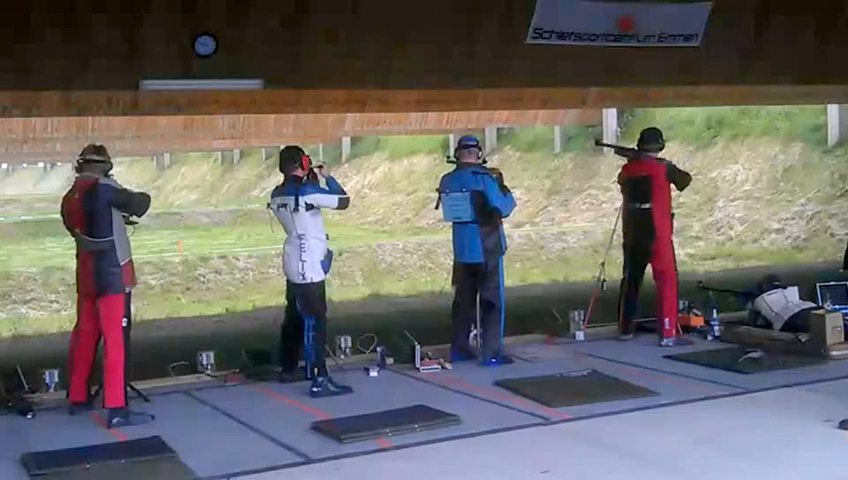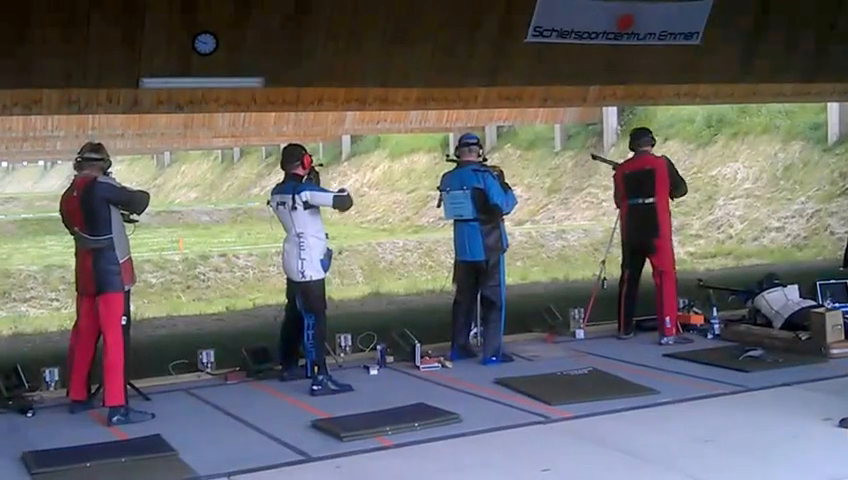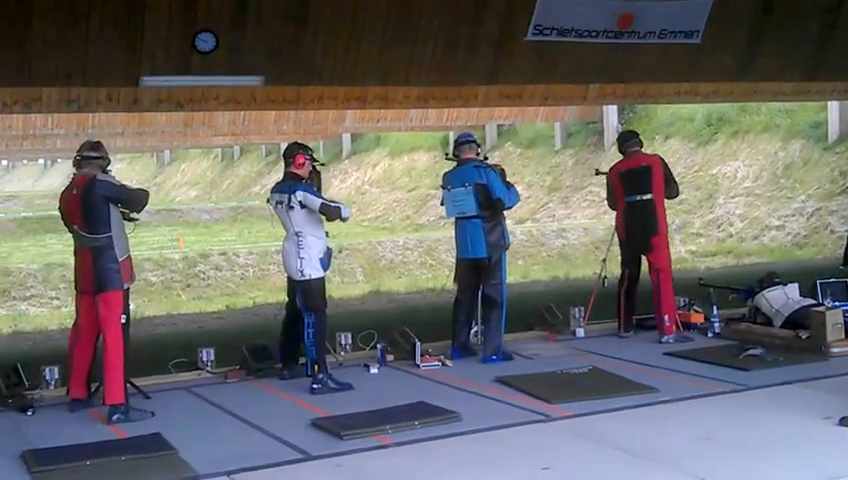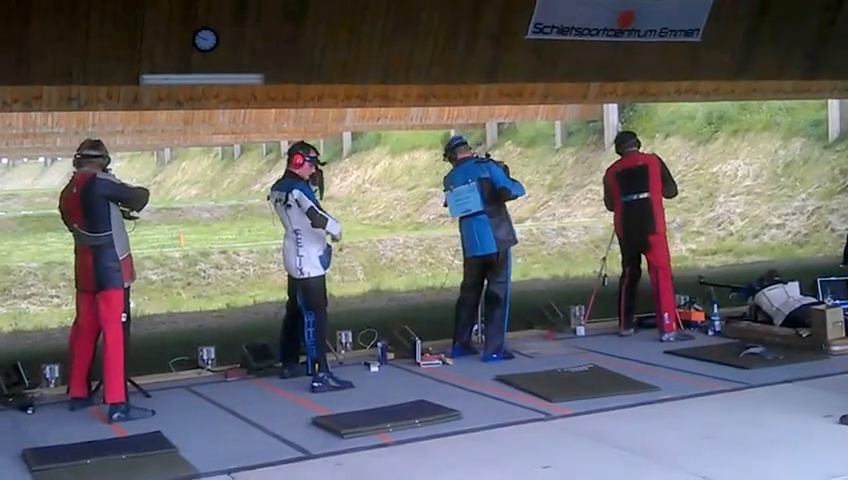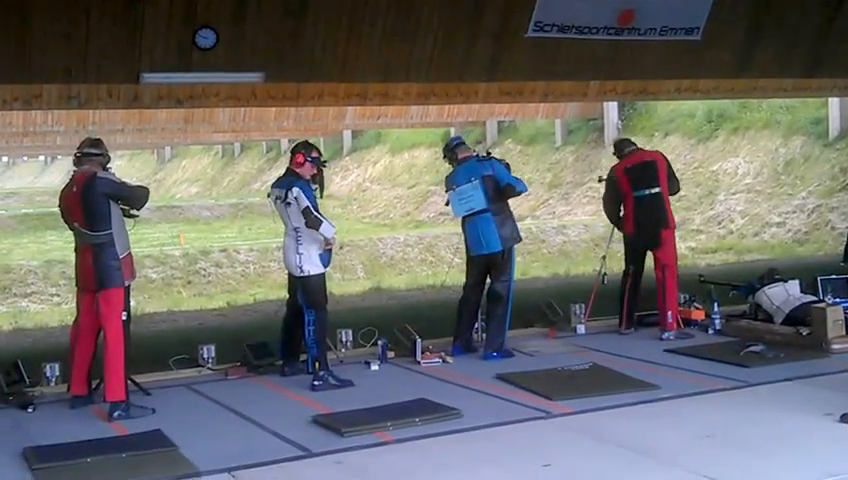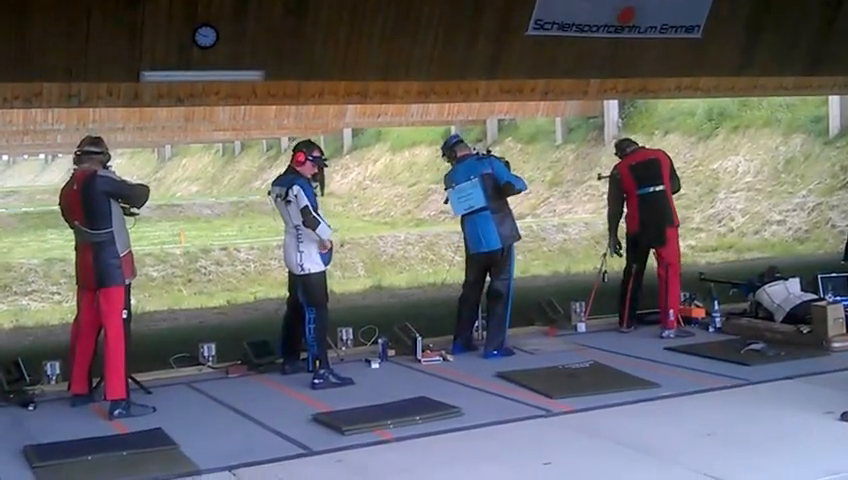
dt=0.5s
person 1, frame 1
left shoulder: (69, 198)
right shoulder: (102, 188)
left elbow: (79, 229)
right elbow: (141, 202)
right wrist: (127, 210)
left hip: (86, 272)
right hip: (112, 271)
left knee: (84, 334)
right knee: (115, 337)
left ankle: (78, 398)
right ankle: (117, 409)
person 1, frame 2
left shoulder: (68, 196)
right shoulder: (100, 186)
right elbow: (140, 199)
right wrist: (127, 208)
left hip: (85, 271)
right hip: (110, 269)
left knee: (84, 333)
right knee: (114, 335)
left ankle: (78, 397)
right ankle: (117, 408)
person 1, frame 3
left shoulder: (67, 194)
right shoulder: (99, 183)
right elbow: (139, 198)
left wrist: (114, 212)
right wrist: (127, 205)
left hip: (84, 269)
right hip: (109, 267)
left knee: (83, 331)
right knee: (113, 333)
left ankle: (78, 395)
right ankle: (117, 406)
person 1, frame 4
left shoulder: (67, 193)
right shoulder: (99, 182)
right elbow: (140, 196)
left wrist: (115, 210)
right wrist: (127, 205)
left hip: (85, 267)
right hip: (110, 265)
left knee: (84, 330)
right knee: (114, 331)
left ankle: (78, 394)
right ankle: (117, 405)
person 1, frame 5
left shoulder: (67, 192)
right shoulder: (99, 181)
right elbow: (140, 195)
left wrist: (115, 209)
right wrist: (128, 202)
left hip: (85, 266)
right hip: (110, 264)
left knee: (84, 328)
right knee: (114, 329)
left ankle: (79, 392)
right ankle: (117, 403)
person 1, frame 6
left shoulder: (67, 190)
right shoulder: (99, 179)
right elbow: (140, 193)
left wrist: (115, 207)
right wrist: (129, 200)
left hip: (86, 264)
right hip: (111, 262)
left knee: (85, 326)
right knee: (115, 328)
left ankle: (79, 390)
right ankle: (118, 400)
person 2, frame 1
left shoulder: (277, 195)
right shoulder: (307, 191)
right elbow: (343, 201)
right wrist: (326, 177)
left hip: (293, 263)
right hip: (309, 265)
left knee: (294, 316)
right knee: (315, 320)
left ankle: (288, 368)
right ankle: (320, 380)
person 2, frame 2
left shoulder: (277, 193)
right shoulder: (304, 190)
right elbow: (344, 203)
right wrist: (343, 193)
left hip: (293, 261)
right hip: (308, 263)
left knee: (294, 315)
right knee: (315, 319)
left ankle: (288, 366)
right ankle: (320, 378)
person 2, frame 3
left shoulder: (277, 191)
right shoulder: (300, 189)
right elbow: (330, 211)
left wrist: (311, 185)
right wrist: (344, 211)
left hip: (294, 259)
right hip: (308, 261)
left knee: (294, 313)
right knee: (315, 317)
left ankle: (288, 365)
right ankle: (320, 377)
person 2, frame 4
left shoulder: (278, 188)
right shoulder: (298, 187)
right elbow: (317, 218)
left wrist: (312, 186)
right wrist: (336, 230)
left hip: (294, 258)
right hip: (308, 260)
left knee: (295, 311)
right knee: (315, 315)
left ankle: (289, 364)
right ankle: (321, 375)
person 2, frame 5
left shoulder: (278, 186)
right shoulder: (298, 186)
right elbow: (312, 218)
right wrist: (329, 234)
left hip: (294, 256)
right hip: (307, 258)
left knee: (295, 309)
right knee: (315, 313)
left ankle: (289, 362)
right ankle: (321, 374)
person 2, frame 6
left shoulder: (279, 184)
right shoulder: (299, 184)
right elbow: (310, 217)
right wrist: (326, 237)
left hip: (294, 254)
right hip: (308, 256)
left knee: (296, 307)
right knee: (316, 312)
left ankle: (290, 360)
right ankle: (321, 372)
person 3, frame 1
left shoulder: (447, 181)
right shoulder: (484, 177)
right elbow: (502, 209)
right wrist: (505, 190)
left hip: (462, 249)
right hip: (487, 248)
left knee: (464, 298)
right knee: (492, 300)
left ankle: (459, 349)
right ankle: (492, 353)
person 3, frame 2
left shoulder: (448, 179)
right shoulder: (485, 175)
right elbow: (503, 206)
right wrist: (506, 188)
left hip: (463, 247)
right hip: (489, 246)
left knee: (464, 296)
right knee: (493, 298)
left ankle: (459, 347)
right ankle: (492, 352)
person 3, frame 3
left shoulder: (449, 177)
right shoulder: (486, 171)
right elbow: (505, 201)
right wrist: (509, 186)
left hip: (465, 245)
right hip: (490, 243)
left knee: (465, 294)
right knee: (494, 296)
left ankle: (460, 346)
right ankle: (493, 351)
person 3, frame 4
left shoulder: (450, 179)
right shoulder: (486, 166)
right elbow: (510, 192)
right wrist: (514, 184)
left hip: (471, 244)
right hip: (496, 240)
left knee: (469, 292)
right knee: (498, 293)
left ankle: (460, 344)
right ankle: (494, 349)
person 3, frame 5
left shoulder: (452, 180)
right shoulder: (489, 164)
right elbow: (514, 189)
right wrist: (509, 178)
left hip: (475, 243)
right hip: (500, 238)
left knee: (472, 290)
right knee: (500, 291)
left ankle: (461, 343)
right ankle: (494, 348)
person 3, frame 6
left shoulder: (451, 178)
right shoulder: (488, 162)
right elbow: (515, 186)
right wrist: (506, 181)
left hip: (474, 242)
right hip: (499, 236)
left knee: (471, 289)
right knee: (500, 289)
left ankle: (461, 341)
right ankle: (494, 346)
person 4, frame 1
left shoulder: (626, 170)
right shoulder: (663, 168)
right elbow: (685, 180)
left hip: (632, 235)
right hip: (657, 235)
left knee: (630, 280)
right knee: (666, 281)
left ankle: (625, 330)
right ankle: (668, 334)
person 4, frame 2
left shoulder: (621, 169)
right shoulder: (663, 163)
right elbow: (681, 189)
left hip: (631, 233)
right hip: (657, 232)
left knee: (629, 278)
right knee: (665, 279)
left ankle: (625, 328)
right ankle: (668, 332)
person 4, frame 3
left shoulder: (615, 171)
right shoulder: (656, 162)
left elbow: (613, 203)
right elbow: (673, 192)
left hip: (628, 231)
right hip: (653, 229)
left knee: (628, 276)
right knee: (661, 276)
left ankle: (625, 327)
right ankle: (667, 330)
person 4, frame 4
left shoulder: (612, 172)
right shoulder: (653, 161)
left elbow: (610, 204)
right elbow: (671, 190)
left hip: (626, 230)
right hip: (651, 227)
left knee: (629, 274)
right knee: (661, 274)
left ankle: (625, 325)
right ankle: (667, 328)
person 4, frame 5
left shoulder: (616, 171)
right shoulder: (658, 157)
left elbow: (610, 206)
right elbow: (674, 187)
left wrist: (621, 224)
left hip: (634, 229)
right hip: (661, 224)
left knee: (632, 273)
right knee: (666, 272)
left ankle: (626, 324)
right ankle: (668, 326)
person 4, frame 6
left shoulder: (619, 169)
right shoulder: (661, 156)
left elbow: (614, 206)
right elbow: (675, 186)
left wrist: (613, 235)
left hip: (638, 227)
right hip: (665, 222)
left knee: (633, 272)
right knee: (669, 271)
left ankle: (626, 322)
right ankle: (669, 325)
